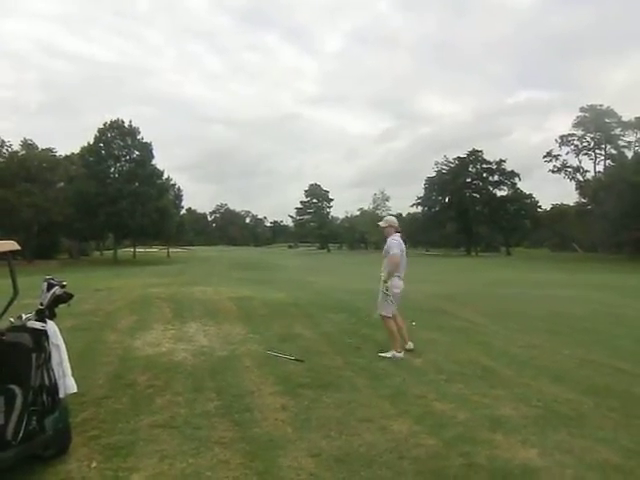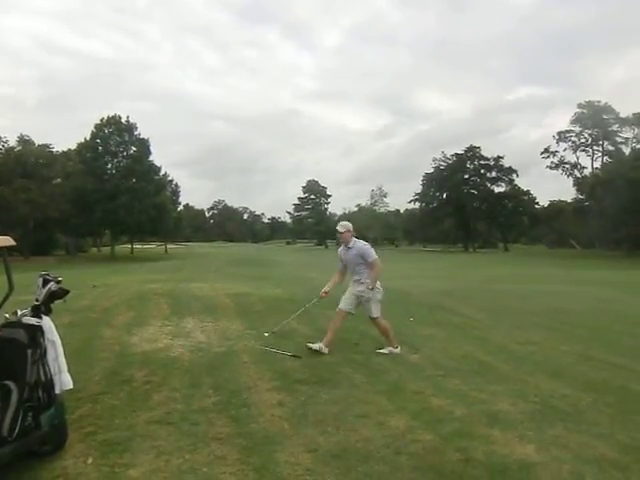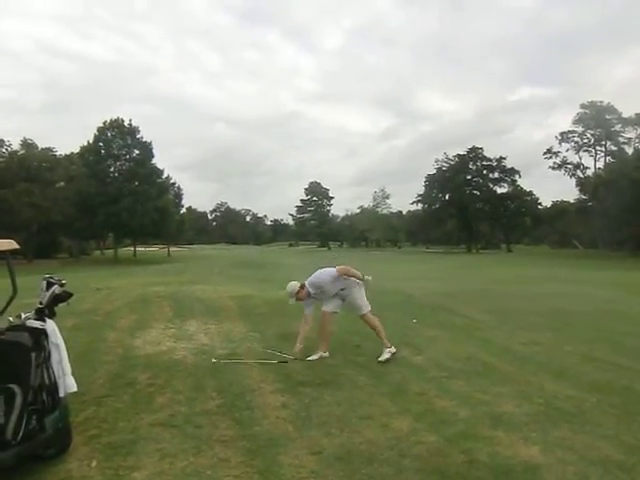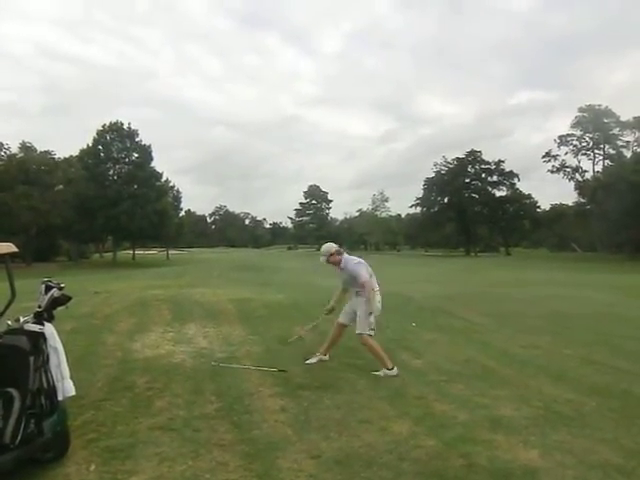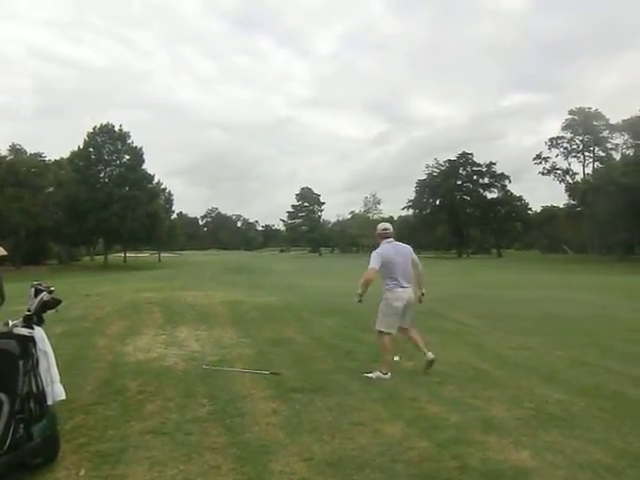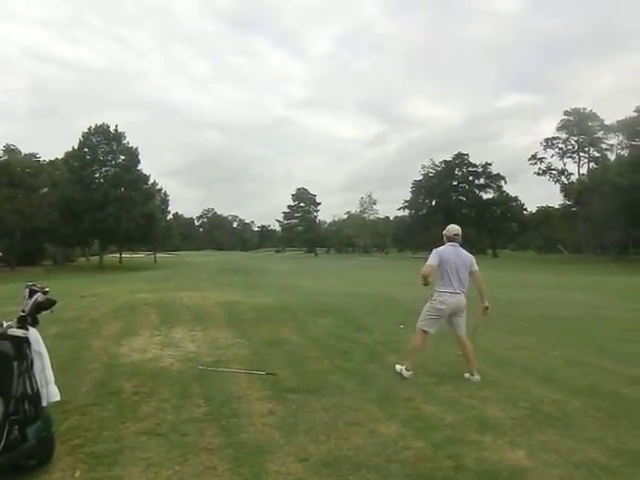
dt=0.5s
person 1, frame 1
left shoulder: (393, 241)
right shoulder: (396, 242)
left elbow: (395, 262)
left wrist: (385, 281)
left hip: (391, 283)
right hip: (391, 282)
left knee: (386, 316)
right knee: (393, 314)
left ankle: (397, 350)
right ankle: (407, 342)
person 1, frame 2
left shoulder: (363, 246)
right shoulder: (341, 251)
left elbow: (377, 266)
right elbow: (340, 273)
left wrist: (371, 288)
right wrist: (327, 288)
left hip: (369, 286)
right hip: (354, 286)
left knee: (375, 318)
right knee: (340, 313)
left ankle: (394, 346)
right ankle: (324, 345)
person 1, frame 3
left shoulder: (318, 279)
right shoulder: (309, 297)
left elbow: (344, 269)
right elbow: (306, 322)
left wrist: (362, 278)
right wrist: (298, 344)
left hip: (351, 286)
right hip: (336, 292)
left knee: (366, 316)
right knee: (325, 316)
left ankle: (388, 347)
right ankle: (323, 350)
person 1, frame 4
left shoulder: (354, 264)
right shoulder: (343, 266)
left elbow: (369, 286)
right elbow: (345, 287)
left wrist: (371, 311)
right wrist: (333, 304)
left hip: (369, 298)
right hip: (357, 297)
left knee: (364, 337)
right knee: (340, 325)
left ankle: (389, 367)
right ankle: (323, 353)
person 1, frame 5
left shoulder: (379, 253)
right shoulder: (406, 248)
left elbow: (368, 277)
right elbow: (418, 268)
left wrist: (360, 293)
right wrist: (421, 289)
left hip: (393, 295)
right hip: (408, 293)
left knee: (384, 333)
right knee: (404, 328)
left ankle: (384, 371)
right ankle: (427, 354)
person 1, frame 6
left shoulder: (439, 251)
right shoulder: (468, 256)
left elbow: (425, 273)
right elbow: (479, 280)
left wrist: (425, 280)
right wrist: (484, 301)
left hip: (441, 299)
right hip: (460, 300)
left knee: (421, 331)
right knee: (462, 337)
left ankle: (407, 368)
right ankle: (473, 373)
